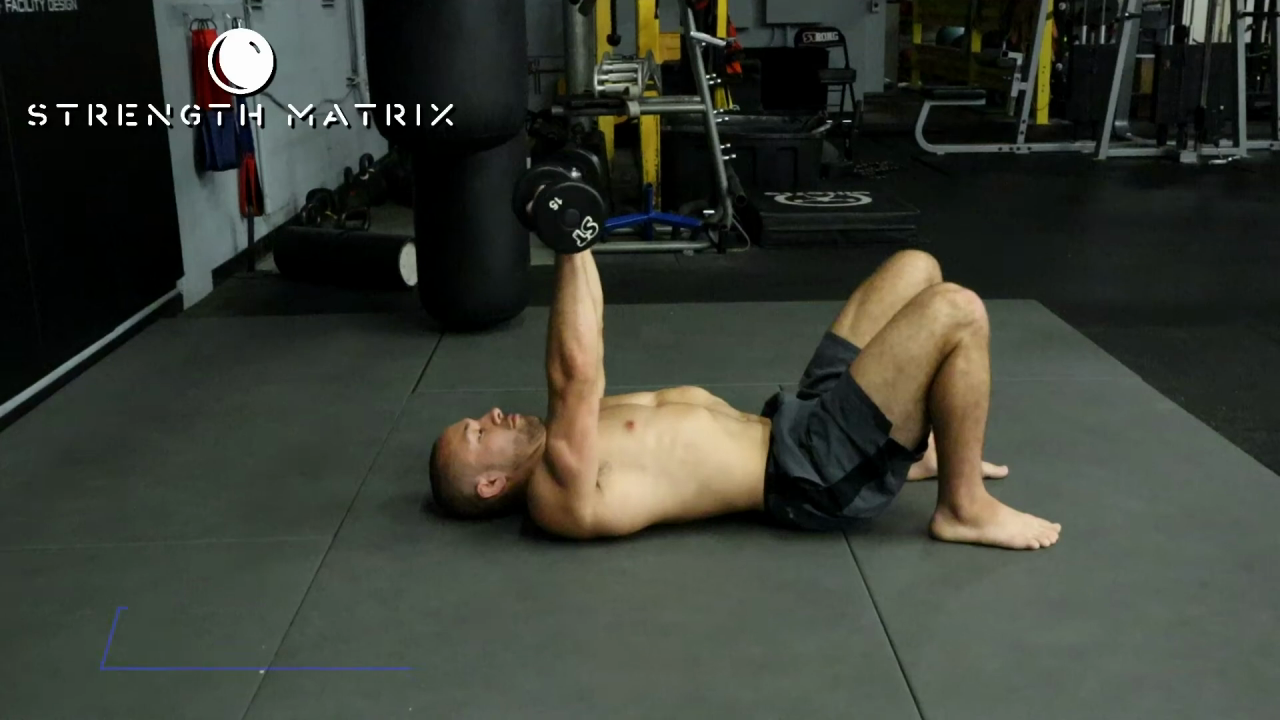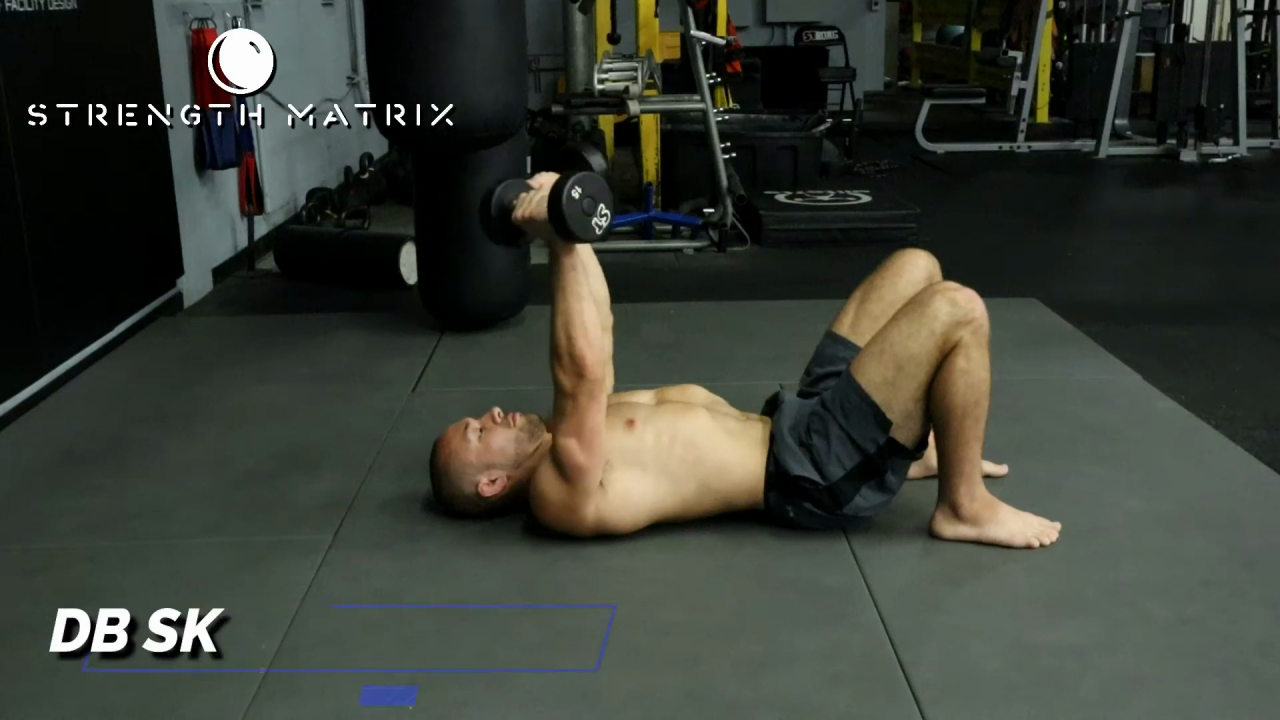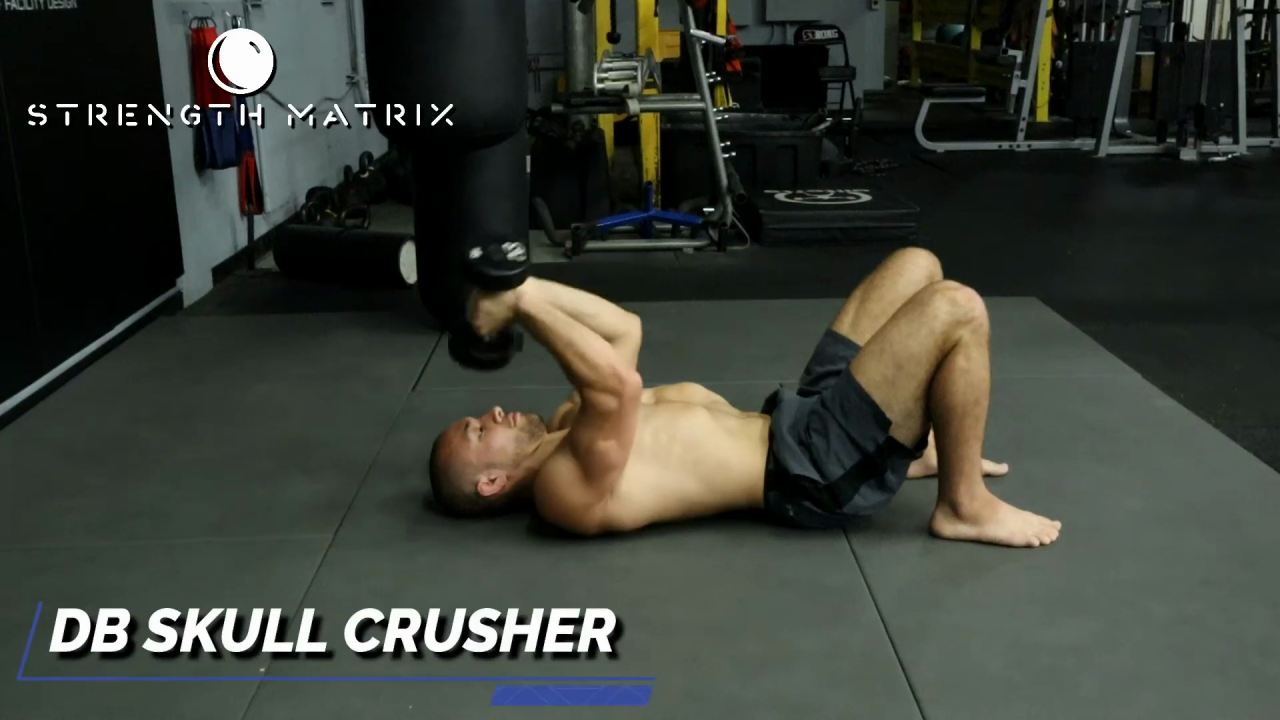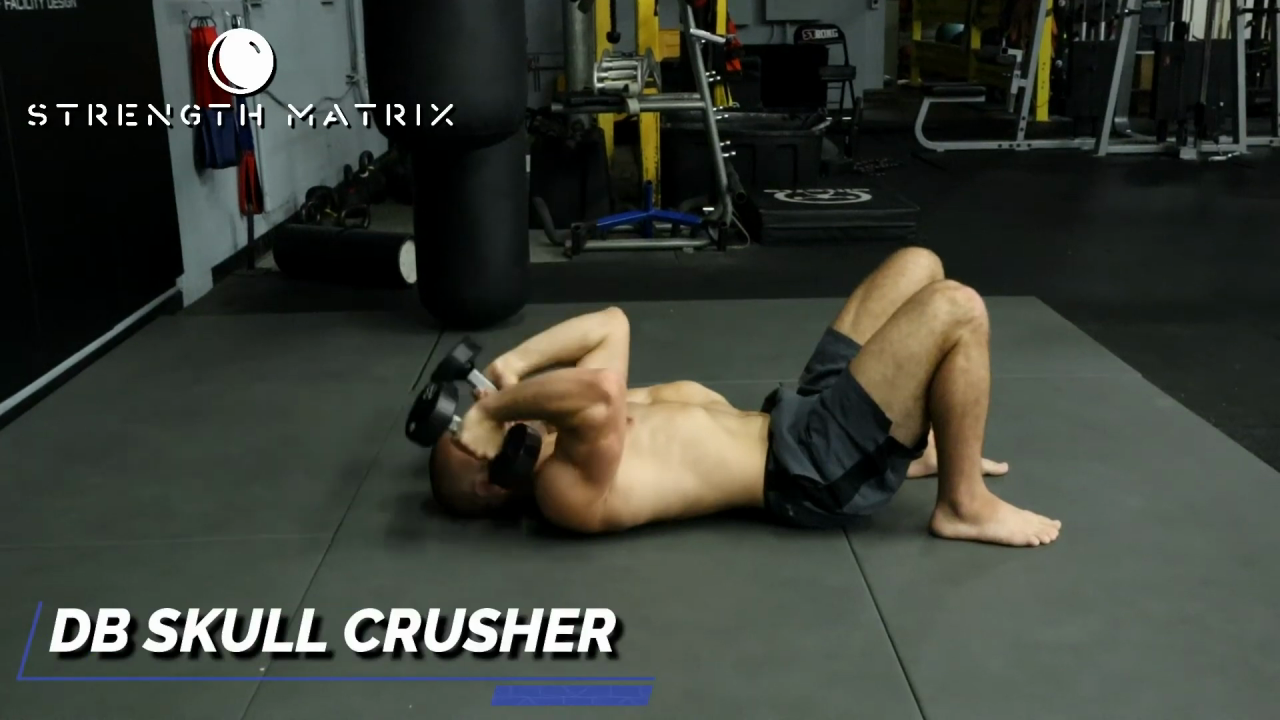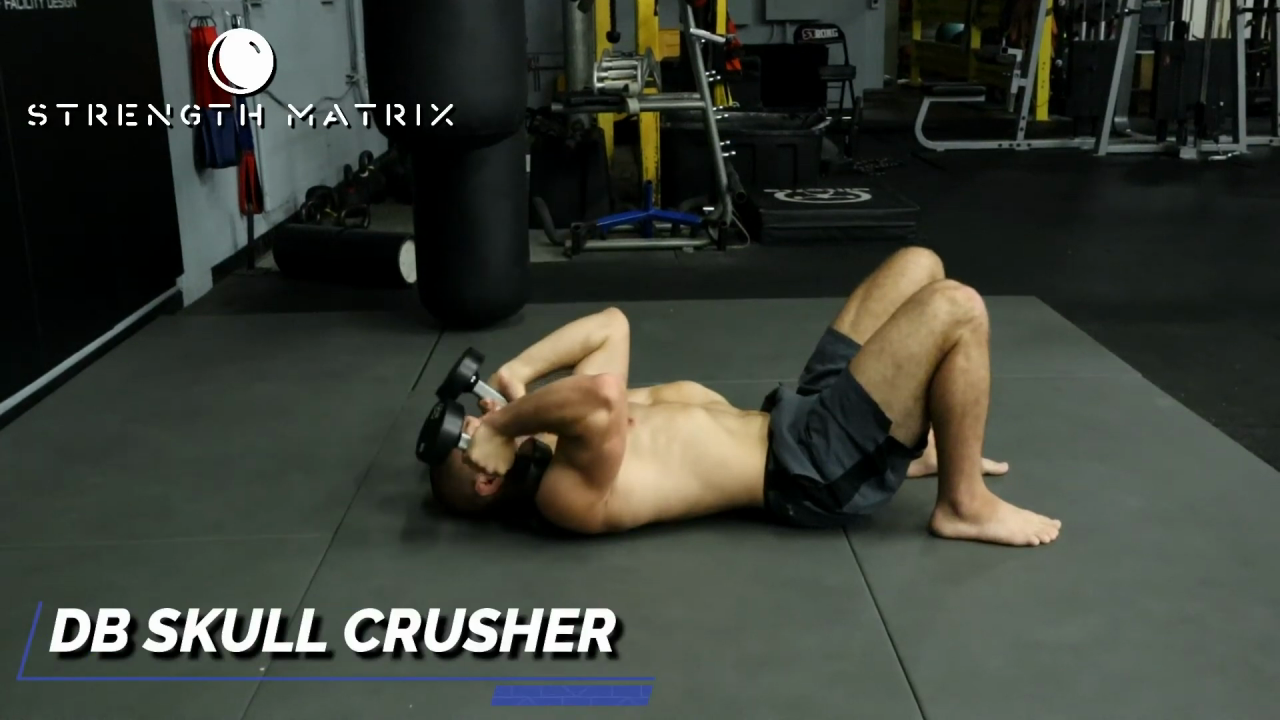
dt=0.5s
person 1, frame 1
left shoulder: (560, 442)
right shoulder: (561, 496)
right elbow: (578, 376)
left wrist: (574, 241)
right wrist: (569, 249)
left hip: (797, 422)
right hip: (819, 473)
left knee: (915, 267)
right knee: (956, 311)
left ankle: (920, 452)
right ankle: (965, 508)
person 1, frame 2
left shoulder: (561, 437)
right shoulder: (562, 494)
left elbow: (594, 335)
right elbow: (586, 372)
right wrist: (562, 244)
left hip: (796, 422)
right hip: (819, 468)
left knee: (917, 267)
right knee: (957, 309)
left ankle: (918, 447)
right ankle: (964, 507)
person 1, frame 3
left shoulder: (566, 430)
right shoulder: (568, 491)
left elbow: (625, 332)
right elbow: (622, 386)
left wrist: (522, 296)
right wrist: (523, 302)
left hip: (797, 417)
right hip: (818, 469)
left knee: (916, 265)
right knee: (956, 309)
left ankle: (919, 448)
right ankle: (965, 506)
person 1, frame 4
left shoulder: (564, 440)
right shoulder: (568, 491)
left elbow: (612, 325)
right elbow: (599, 388)
left wrist: (512, 363)
right wrist: (496, 408)
left hip: (797, 419)
right hip: (818, 468)
left knee: (917, 264)
right knee: (956, 308)
left ankle: (920, 447)
right ankle: (965, 506)
person 1, frame 5
left shoulder: (560, 440)
right shoulder: (569, 494)
left elbow: (612, 325)
right elbow: (602, 394)
left wrist: (518, 369)
right wrist: (506, 422)
left hip: (799, 415)
right hip: (819, 469)
left knee: (919, 264)
right knee: (956, 308)
left ankle: (921, 446)
right ankle: (966, 506)
